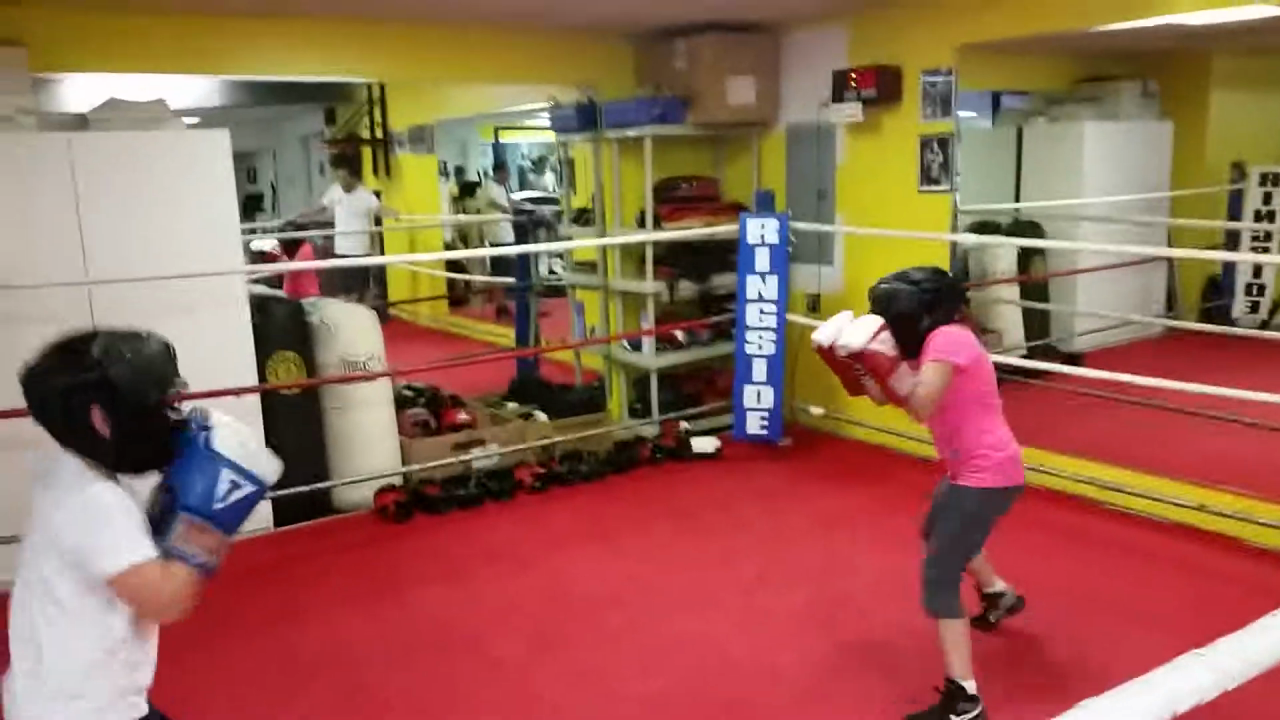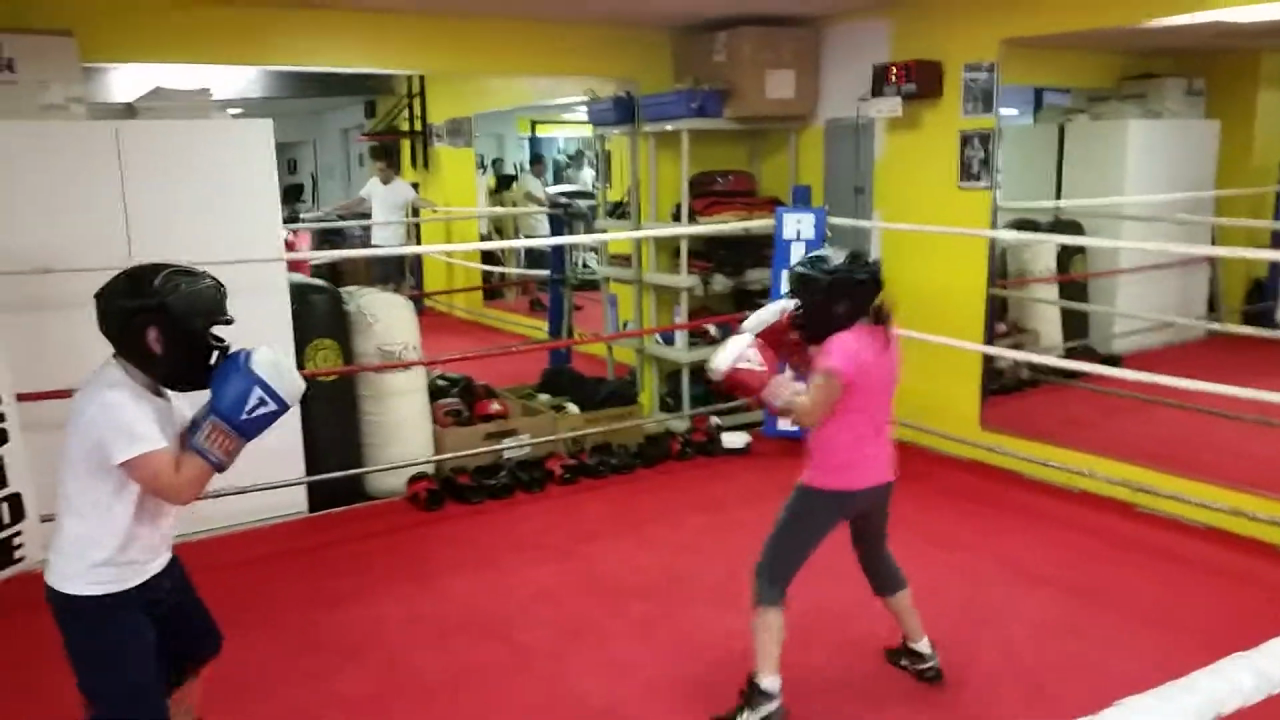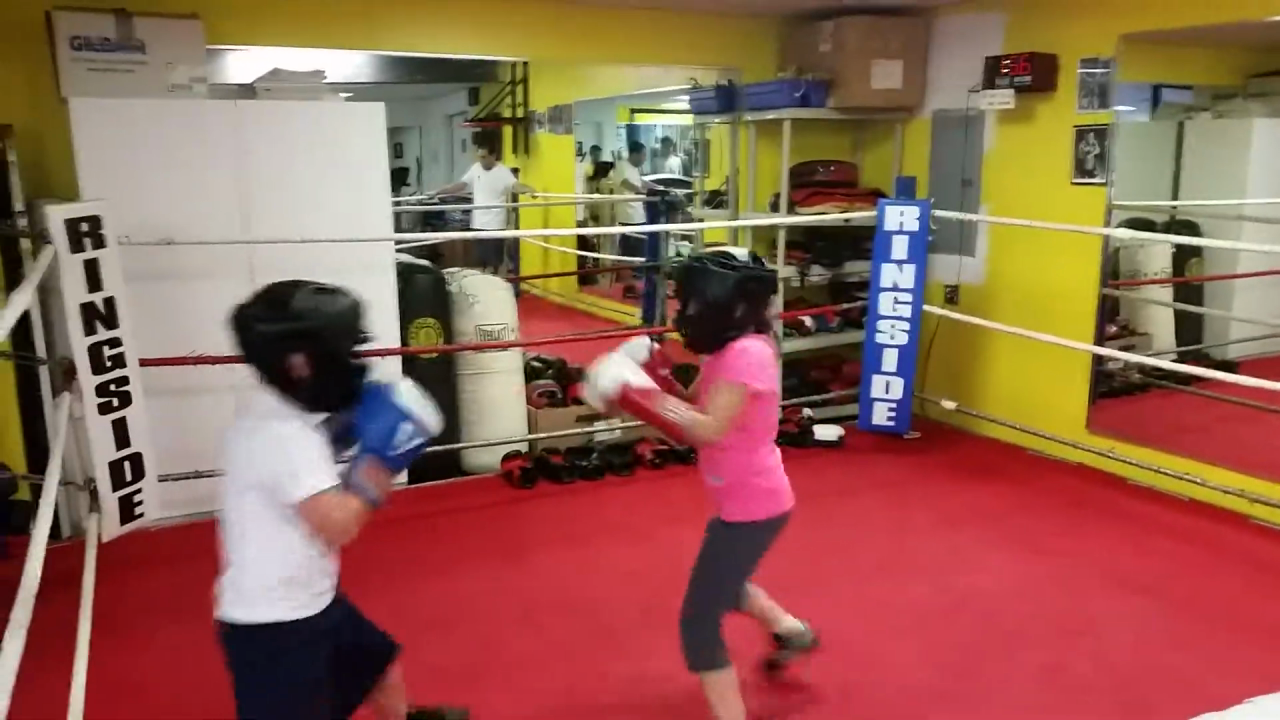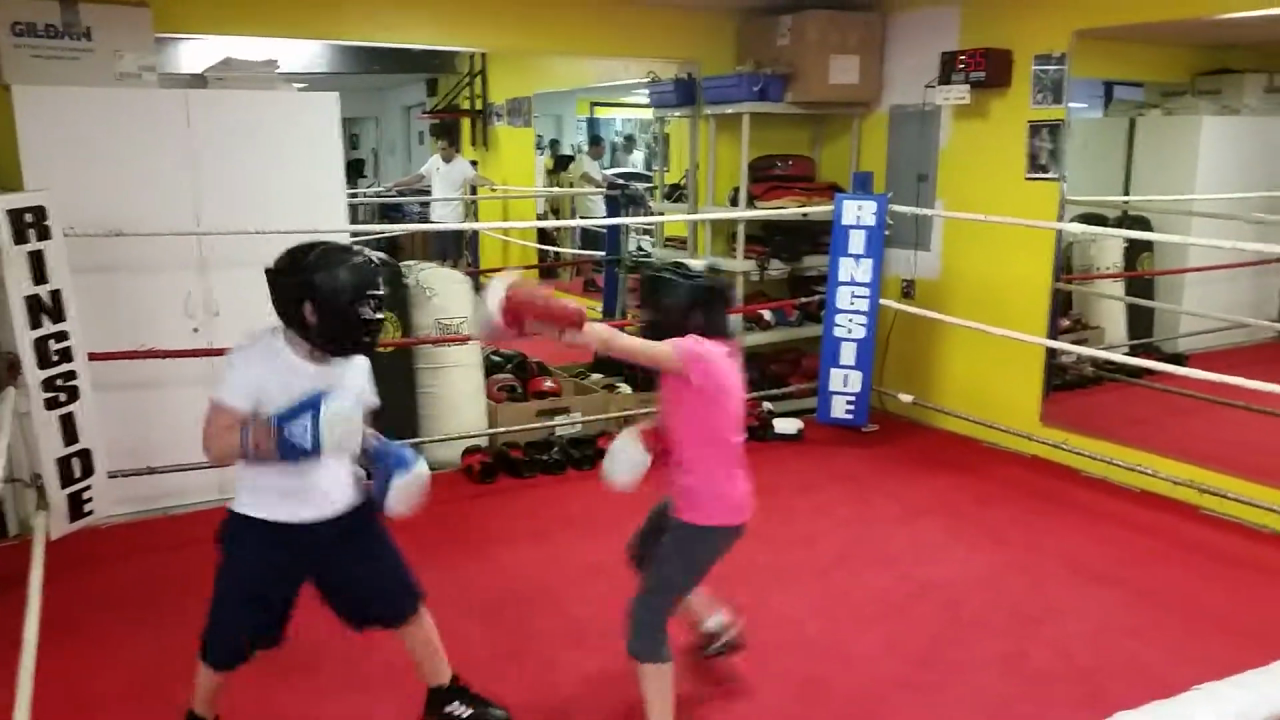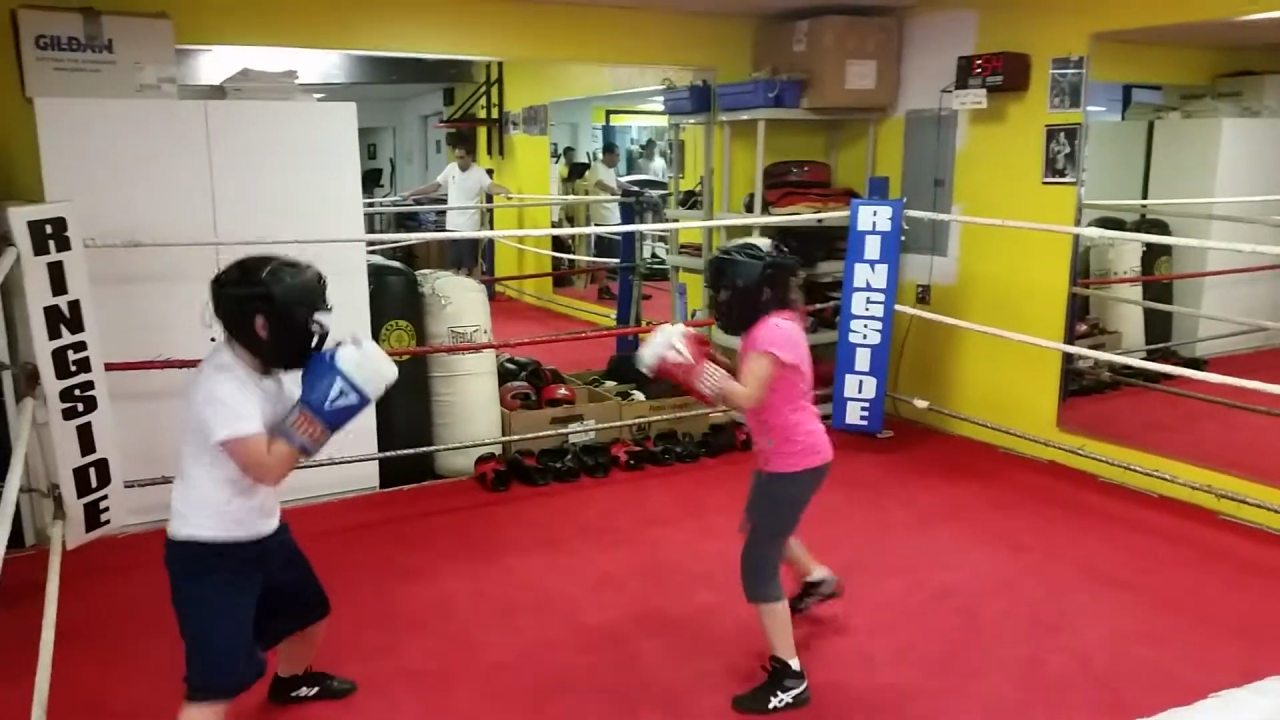
dt=1s
person 1, frame 1
left shoulder: (946, 339)
right shoulder: (938, 339)
left elbow: (921, 407)
right elbow: (881, 394)
left wrist: (881, 361)
right wrist: (851, 356)
left hip: (986, 476)
right hip: (977, 469)
left knee: (938, 577)
right knee: (939, 532)
right ankle: (999, 594)
person 1, frame 2
left shoulder: (843, 347)
right shoulder: (881, 334)
left elbow: (810, 414)
left wrist: (762, 380)
right wrist: (791, 347)
left hip: (831, 482)
right hip: (877, 477)
left knee: (771, 575)
right knee: (876, 558)
right ankle: (920, 651)
person 1, frame 3
left shoulder: (747, 355)
right shoulder: (723, 350)
left elbow: (708, 431)
right elbow: (693, 408)
left wrist: (639, 398)
right wrist: (655, 381)
left hip: (752, 509)
right hip: (748, 502)
left knee: (698, 623)
right knee: (724, 580)
right ankle: (789, 630)
person 1, frame 4
left shoulder: (696, 352)
right shoulder: (715, 353)
left elbow: (612, 343)
right wrist: (654, 436)
left hip: (712, 512)
right hip: (695, 500)
left knee: (647, 618)
right knee: (645, 556)
right ankle: (716, 624)
person 1, frame 5
left shoulder: (773, 332)
right shoulder: (774, 324)
left elbow: (745, 397)
right elbow: (741, 381)
left wrist: (689, 366)
right wrist: (690, 362)
left hip: (797, 462)
right hip: (793, 455)
left knee: (757, 563)
right knee: (763, 521)
left ankle: (789, 677)
right ankle: (817, 577)
person 2, frame 1
left shoulder: (72, 477)
right shoulder: (93, 502)
left elbow: (136, 552)
right elbow: (166, 602)
left wrist: (178, 495)
right wrist: (206, 511)
person 2, frame 2
left shoulder: (148, 385)
right shoulder: (112, 403)
left elbow: (180, 449)
right elbow: (178, 485)
left wrist: (227, 403)
right wrist: (232, 415)
left hip: (151, 567)
right hip: (100, 590)
left knee: (193, 652)
person 2, frame 3
left shoulder: (283, 412)
right shoulder: (280, 434)
right elbow: (340, 527)
left wrist: (345, 428)
right wrist: (382, 451)
left hip: (309, 604)
right hip: (271, 626)
left knee: (377, 658)
person 2, frame 4
left shoulder: (352, 362)
right shoulder: (255, 359)
right elbow: (218, 444)
left wrist: (383, 455)
right wrist: (286, 433)
left hip: (343, 515)
right hip: (266, 527)
left knee: (404, 606)
right knee: (228, 643)
person 2, frame 5
left shoulder: (260, 366)
right shoulder: (222, 383)
left elbow: (281, 433)
right elbow: (268, 468)
left wrist: (324, 397)
right wrist: (321, 407)
left hip: (261, 534)
right hip: (211, 549)
left knee: (309, 613)
right knee: (220, 680)
left ankle: (291, 680)
